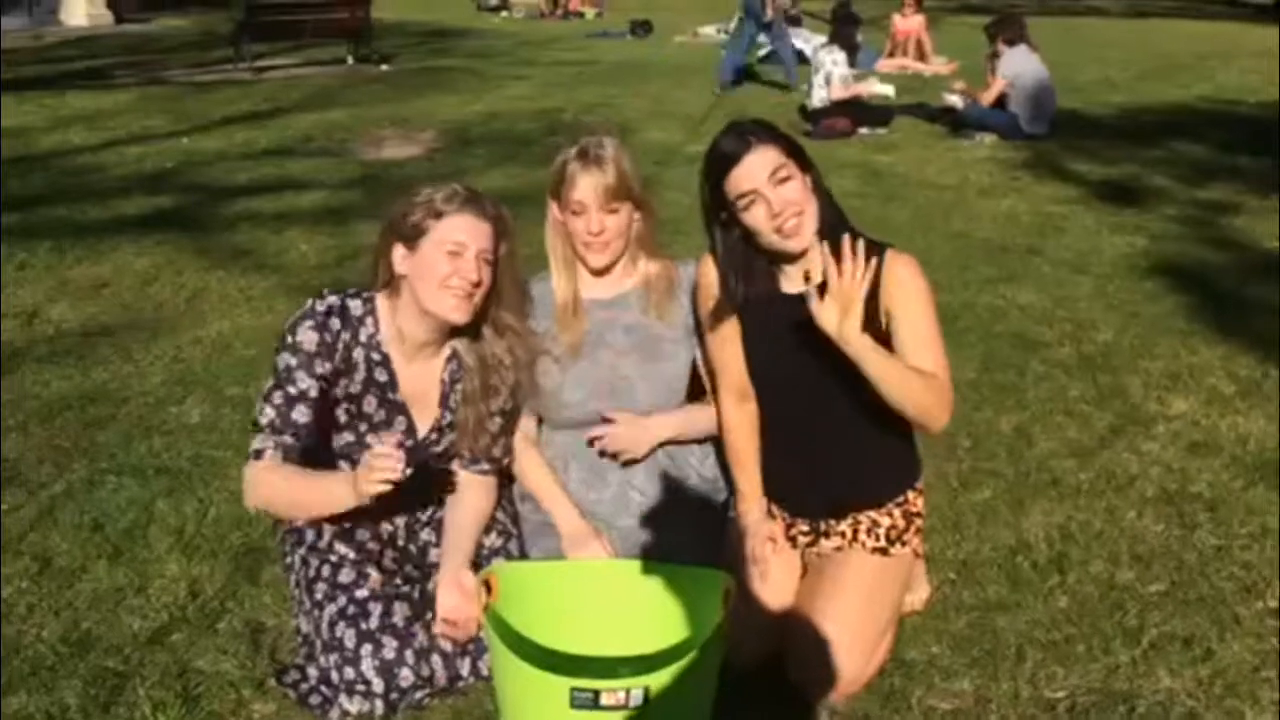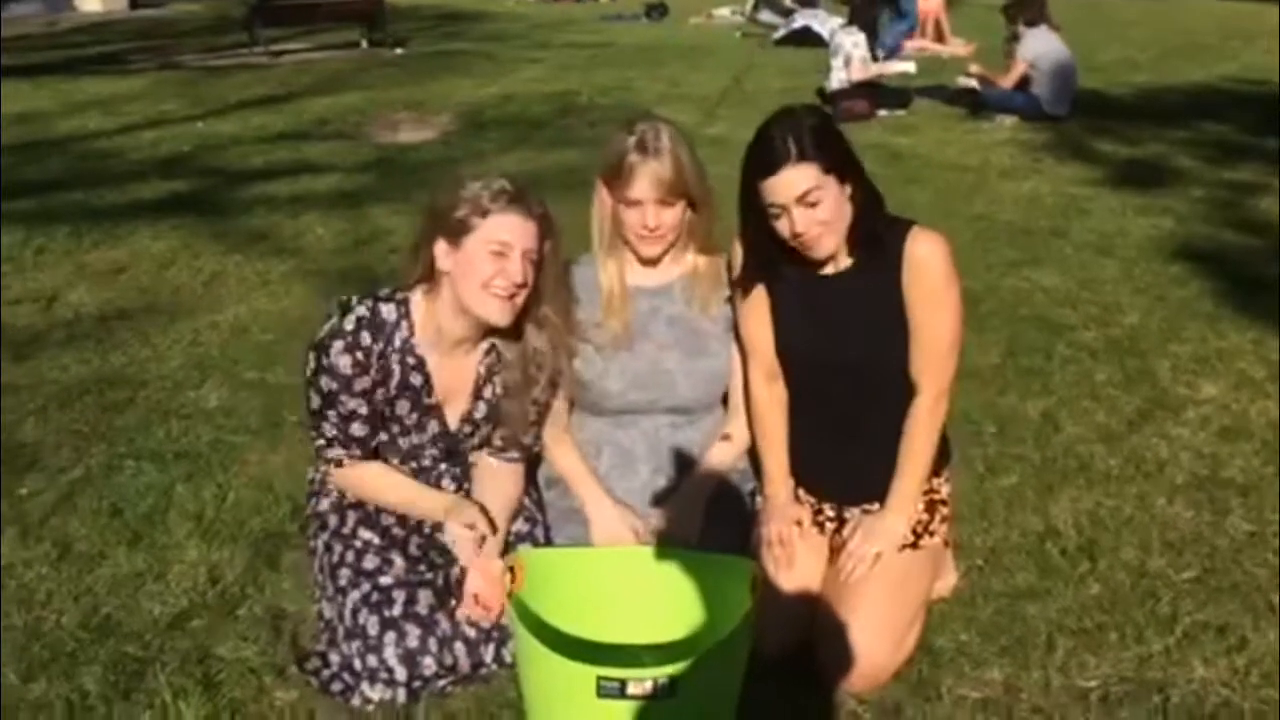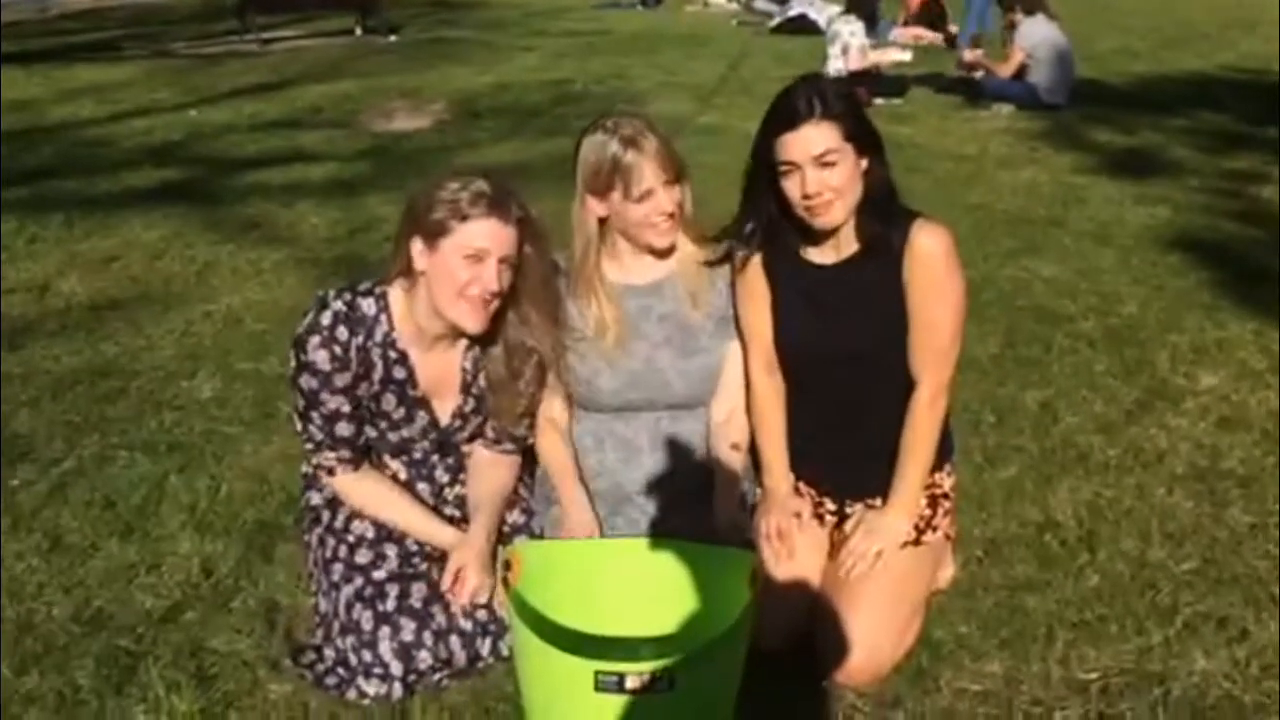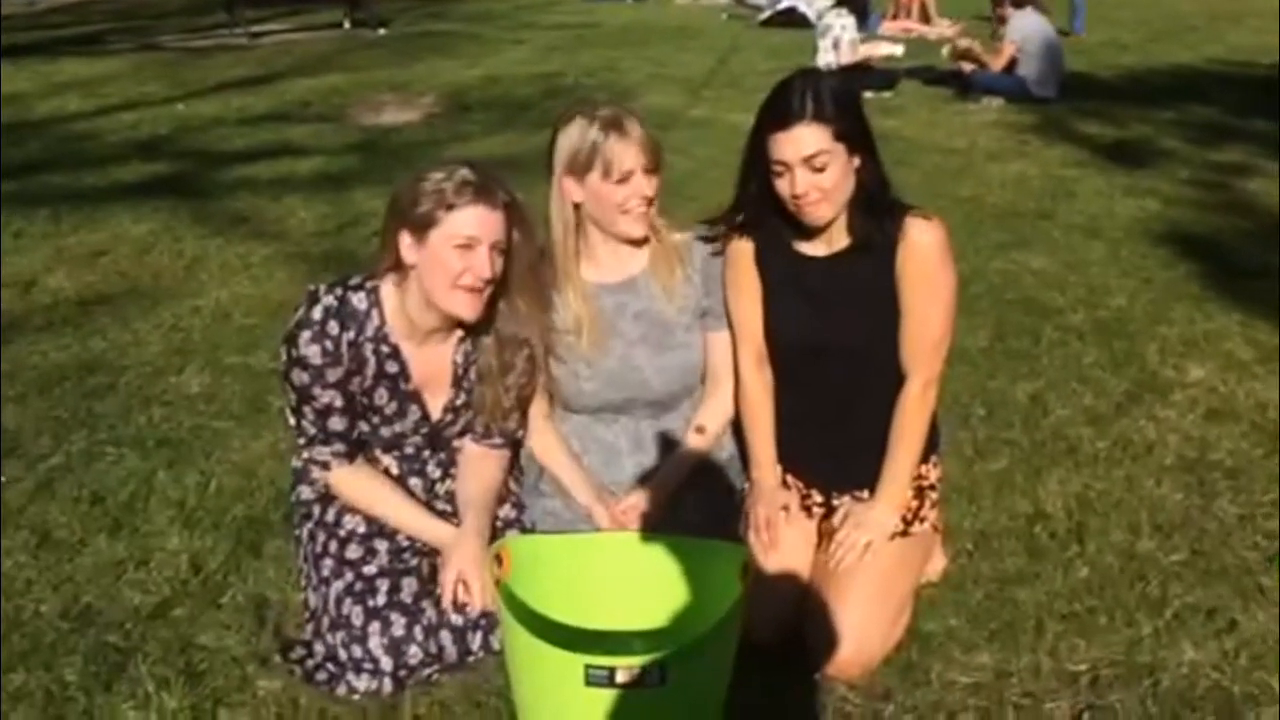
dt=0.7s
person 1, frame 1
left shoulder: (888, 272)
right shoulder: (721, 276)
left elbow: (936, 408)
right elbow: (736, 399)
left wrist: (849, 338)
right wrist: (752, 510)
left hip: (874, 502)
right hip: (778, 500)
left knee: (822, 679)
right knee: (742, 651)
left ankle: (896, 574)
right ankle: (826, 582)
person 1, frame 2
left shoulder: (918, 253)
right shoulder: (756, 257)
left elbow: (931, 393)
right elbow: (766, 379)
left wrist: (894, 516)
right wrist: (776, 492)
left hip: (900, 486)
right hip: (805, 486)
left knee: (853, 667)
right knee: (767, 639)
left ankle: (921, 564)
right ankle: (847, 568)
person 1, frame 3
left shoulder: (921, 246)
right shoulder: (759, 246)
left elbow: (930, 387)
right elbow: (764, 371)
left wrist: (897, 515)
right wrist: (776, 487)
left hip: (899, 479)
right hip: (805, 476)
left knee: (853, 662)
right knee: (769, 633)
left ankle: (922, 555)
person 1, frame 4
left shoulder: (914, 239)
right shoulder: (749, 236)
left elbow: (920, 380)
right elbow: (754, 364)
left wrist: (884, 506)
right wrist: (764, 481)
left hip: (886, 470)
right hip: (792, 467)
left knee: (843, 654)
right knee: (758, 626)
left ankle: (911, 547)
right ankle: (832, 552)
person 2, frame 1
left shoulder: (494, 349)
right shoulder: (329, 330)
left elbow: (477, 471)
right elbow: (261, 487)
left wrist: (455, 568)
right wrist: (354, 489)
left hip: (454, 521)
right hip: (343, 527)
left ankle: (432, 595)
person 2, frame 2
left shoulder: (532, 344)
right shoulder: (360, 333)
left elbow: (503, 457)
right elbow: (347, 467)
left wrist: (486, 552)
right wrist: (447, 511)
left hip: (481, 505)
right hip: (372, 511)
right knee: (399, 664)
left ankle: (454, 583)
person 2, frame 3
left shoulder: (514, 334)
right shoulder: (337, 330)
left elbow: (498, 447)
right elbow: (342, 471)
left wrist: (480, 537)
right wrist: (452, 542)
left hip: (471, 499)
right hip: (364, 506)
right knee: (395, 654)
person 2, frame 4
left shoulder: (504, 324)
right shoulder: (329, 325)
left elbow: (487, 443)
right elbow: (337, 465)
left wrist: (473, 535)
right wrist: (447, 539)
left hip: (464, 499)
right hip: (357, 503)
right knee: (384, 651)
person 3, frame 1
left shoulder: (684, 289)
right shoulder: (532, 306)
right elbow: (518, 437)
left wrist: (657, 427)
right wrist: (570, 524)
left hip: (678, 511)
right hip: (564, 519)
person 3, frame 2
left shoulder: (726, 284)
right shoulder: (572, 288)
left elbow: (745, 411)
right elbow: (549, 420)
left wrist: (691, 498)
right wrist: (599, 506)
left hip: (705, 505)
right hip: (590, 509)
person 3, frame 3
left shoulder: (721, 276)
right shoulder: (562, 289)
left elbow: (732, 408)
right elbow: (550, 416)
left wrist: (727, 505)
right wrist: (574, 504)
left hip: (700, 512)
right hip: (596, 517)
person 3, frame 4
left shoulder: (698, 262)
left elbow: (723, 388)
right elbow: (534, 416)
left wrist: (662, 486)
right wrist: (592, 502)
left hip: (691, 493)
right hip: (574, 504)
